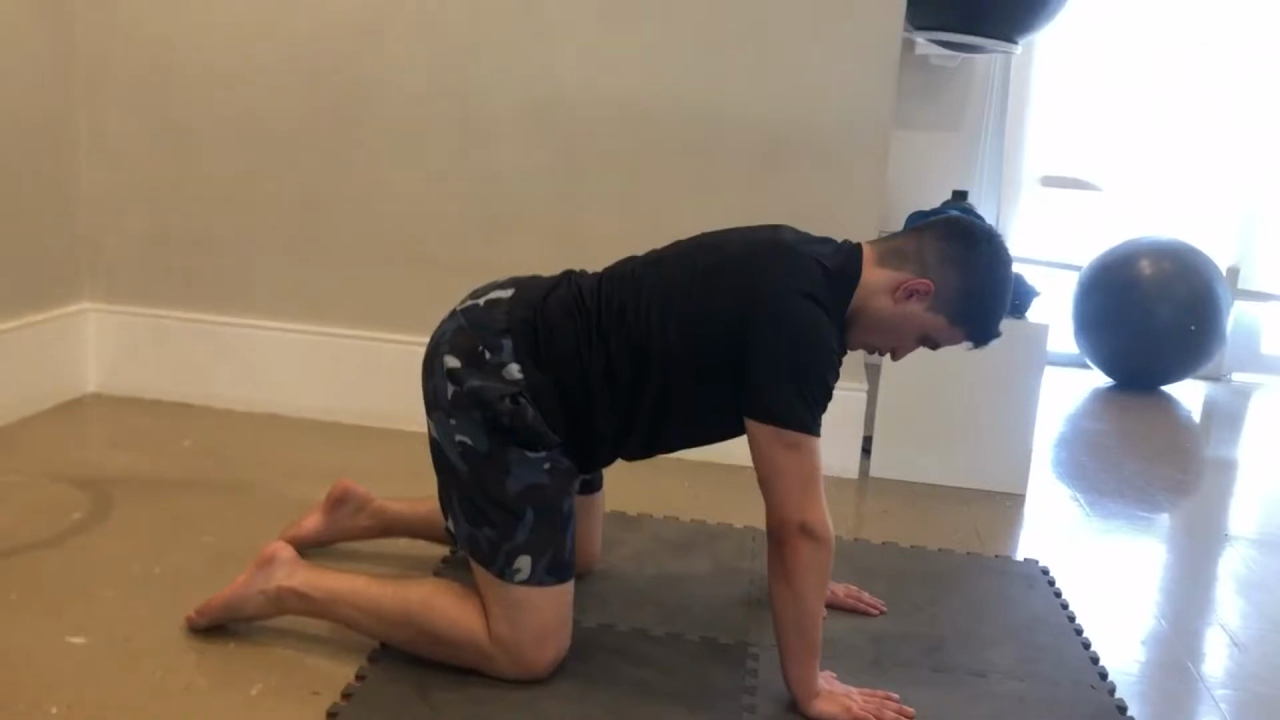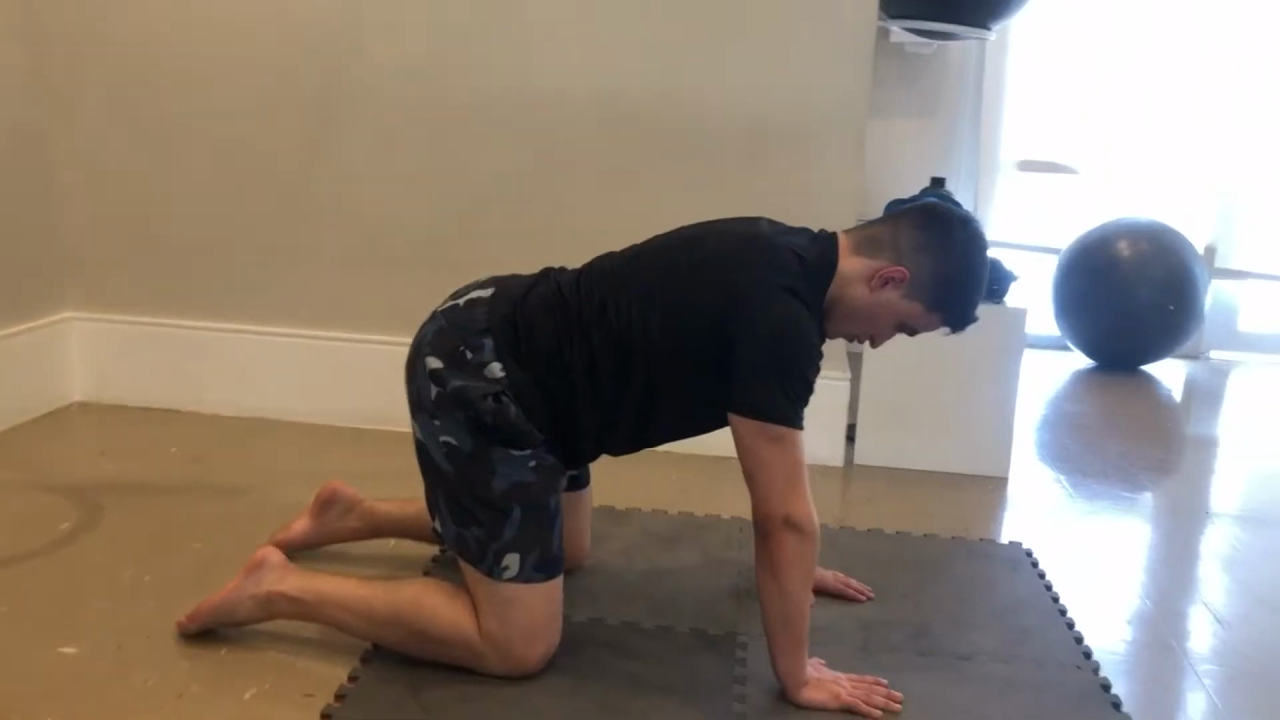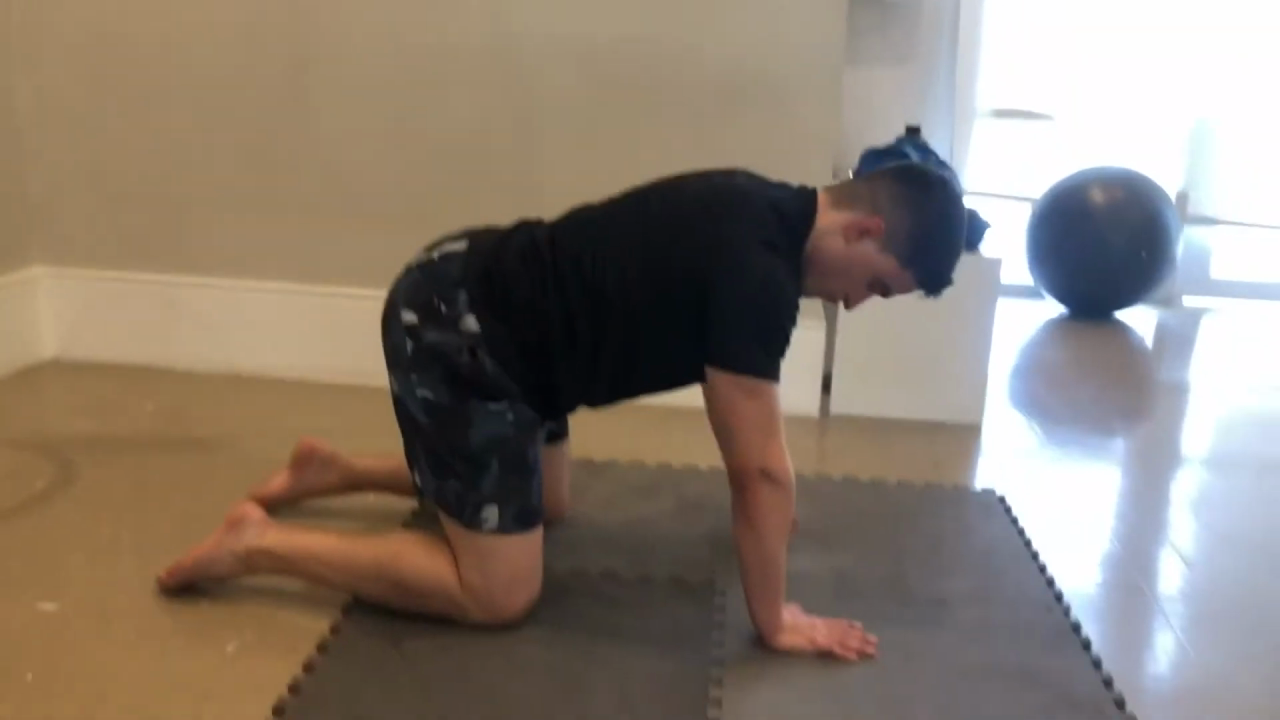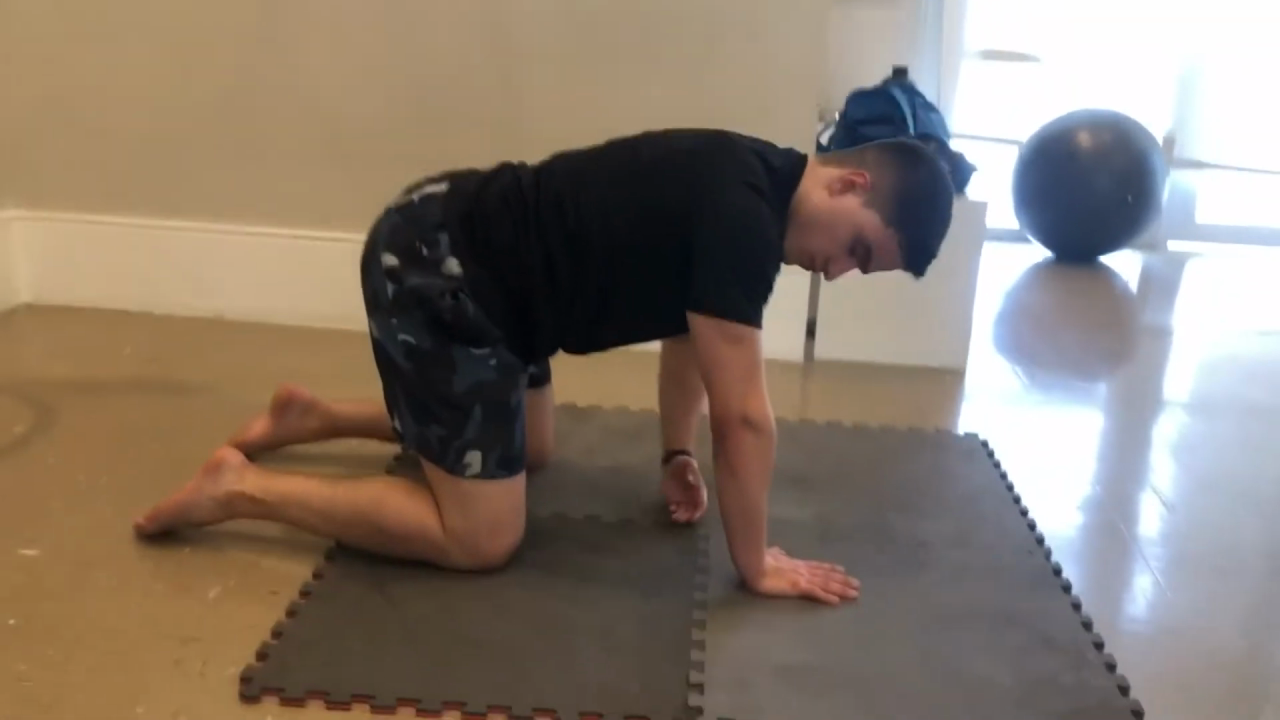
dt=0.2s
person 1, frame 1
left shoulder: (810, 278)
right shoulder: (799, 318)
right elbow: (799, 523)
left wrist: (804, 579)
left hip: (519, 344)
right hip: (494, 378)
left knee: (574, 557)
right knee: (527, 648)
left ankle: (366, 513)
right ankle: (291, 584)
person 1, frame 2
left shoulder: (787, 267)
right shoulder: (779, 312)
right elbow: (785, 516)
left wrist: (795, 566)
left hip: (501, 348)
right hip: (477, 377)
left knee: (564, 553)
right knee: (518, 644)
left ankle: (356, 515)
right ankle: (280, 587)
person 1, frame 3
left shoulder: (764, 221)
right shoulder: (757, 266)
left elbow: (721, 376)
right elbow: (761, 469)
left wrist: (760, 506)
right wrist: (774, 619)
left hip: (475, 304)
right hip: (455, 330)
left knee: (544, 507)
right knee: (500, 594)
left ankle: (334, 469)
right ankle: (260, 542)
person 1, frame 4
left shoulder: (747, 182)
right shoulder: (741, 213)
left elbow: (686, 323)
right elbow: (743, 416)
left wrist: (674, 453)
right wrist: (757, 563)
left hip: (458, 250)
right hip: (433, 273)
left knee: (527, 451)
right knee: (483, 538)
left ankle: (315, 414)
right ankle: (242, 488)
